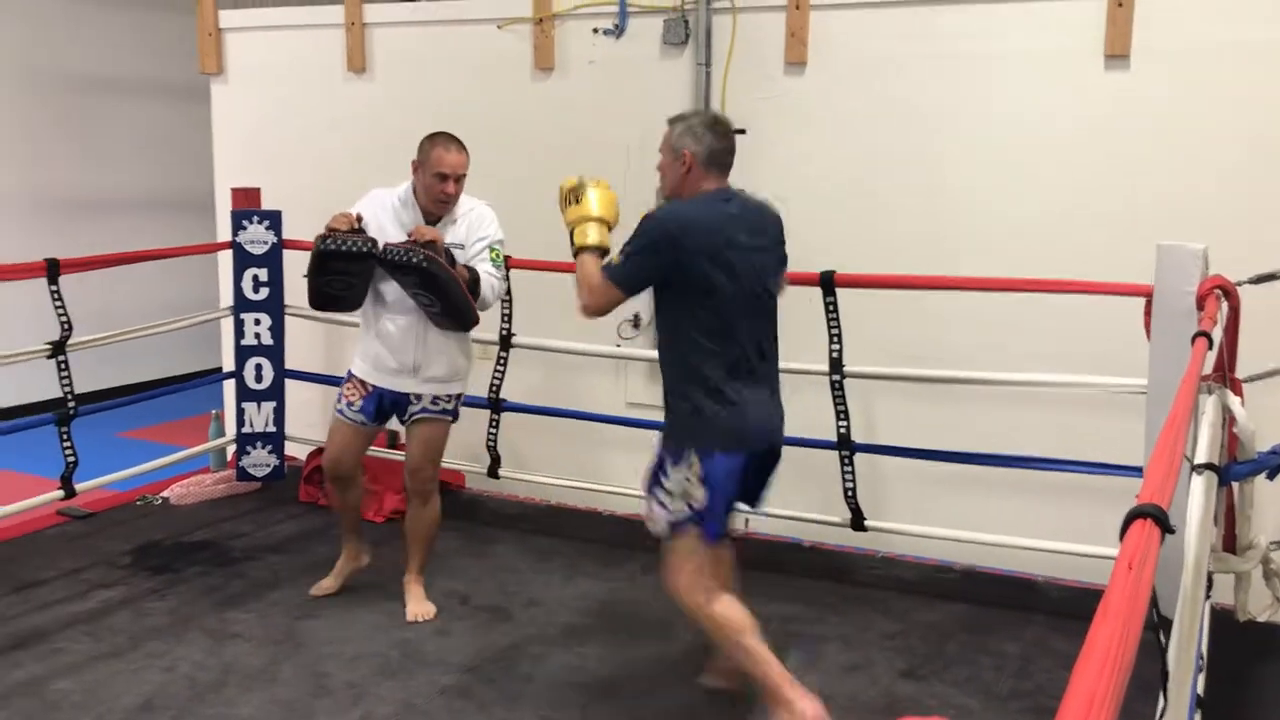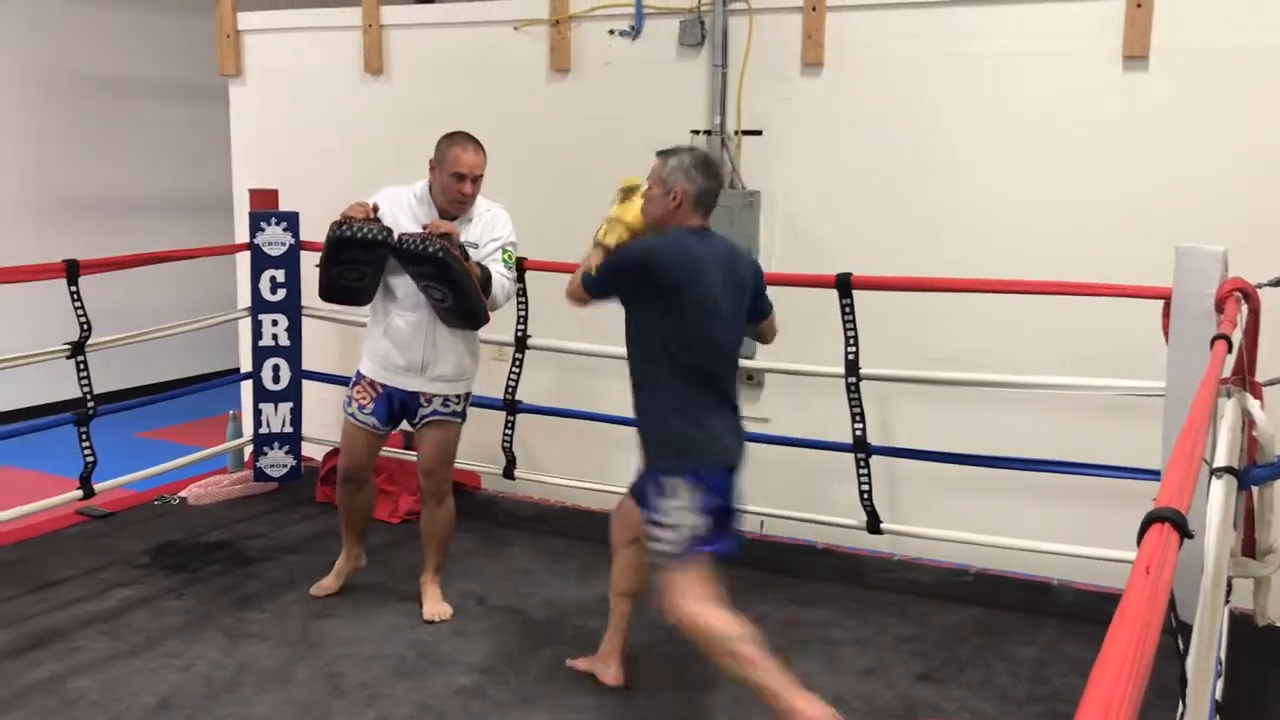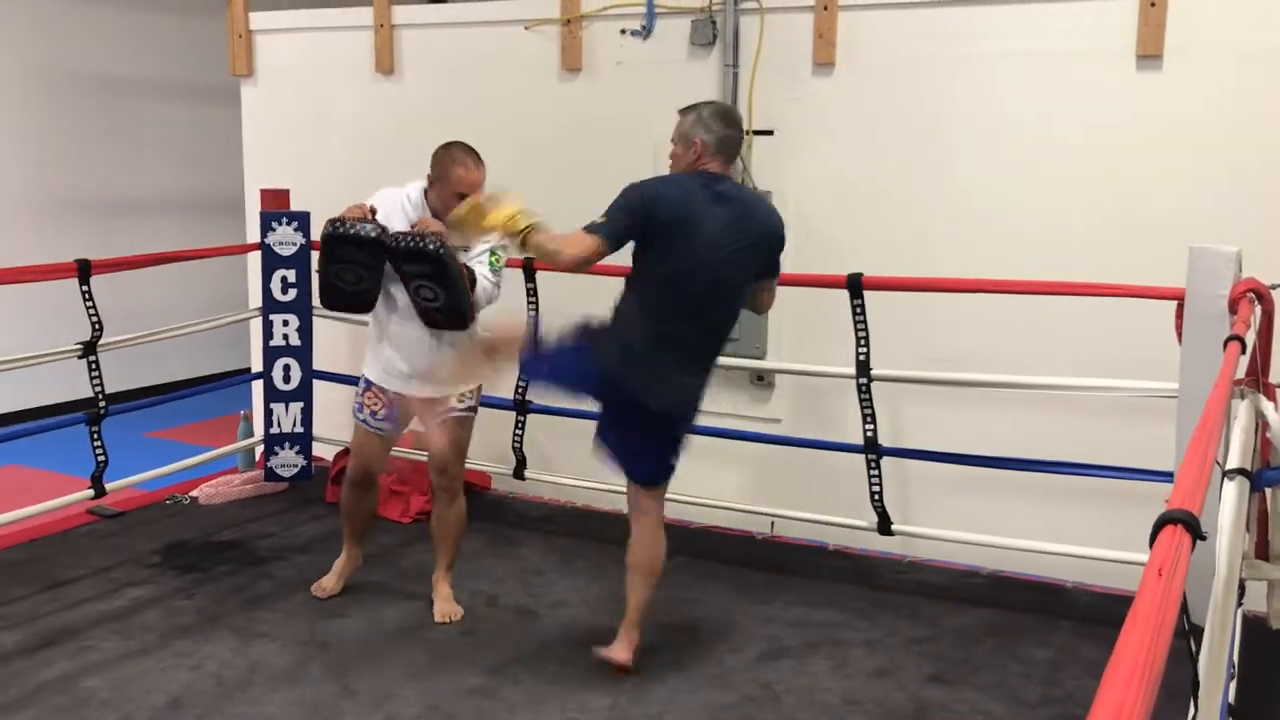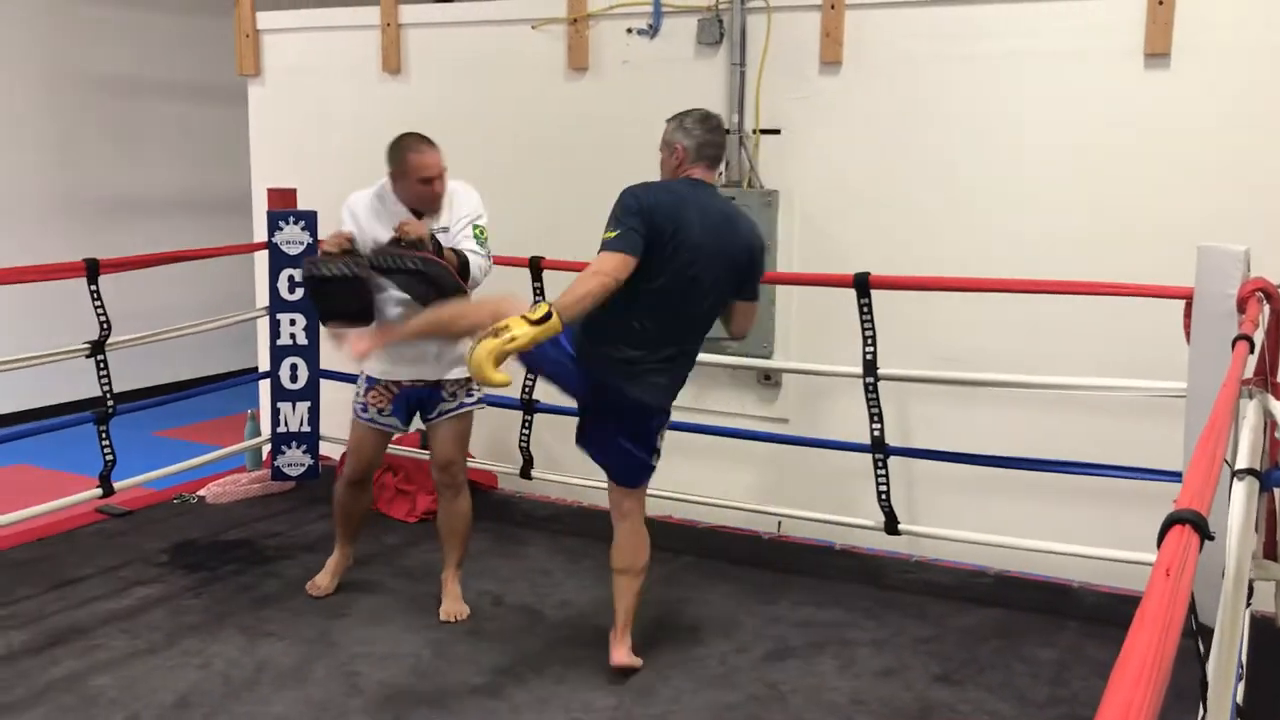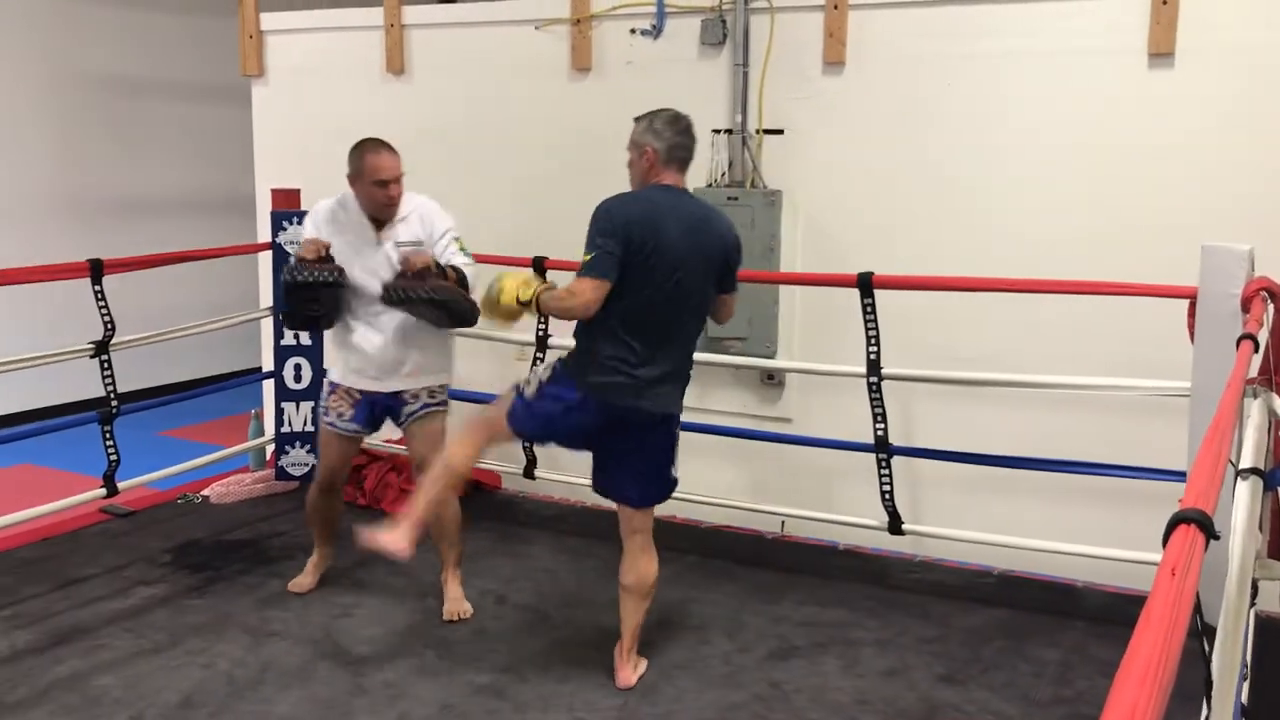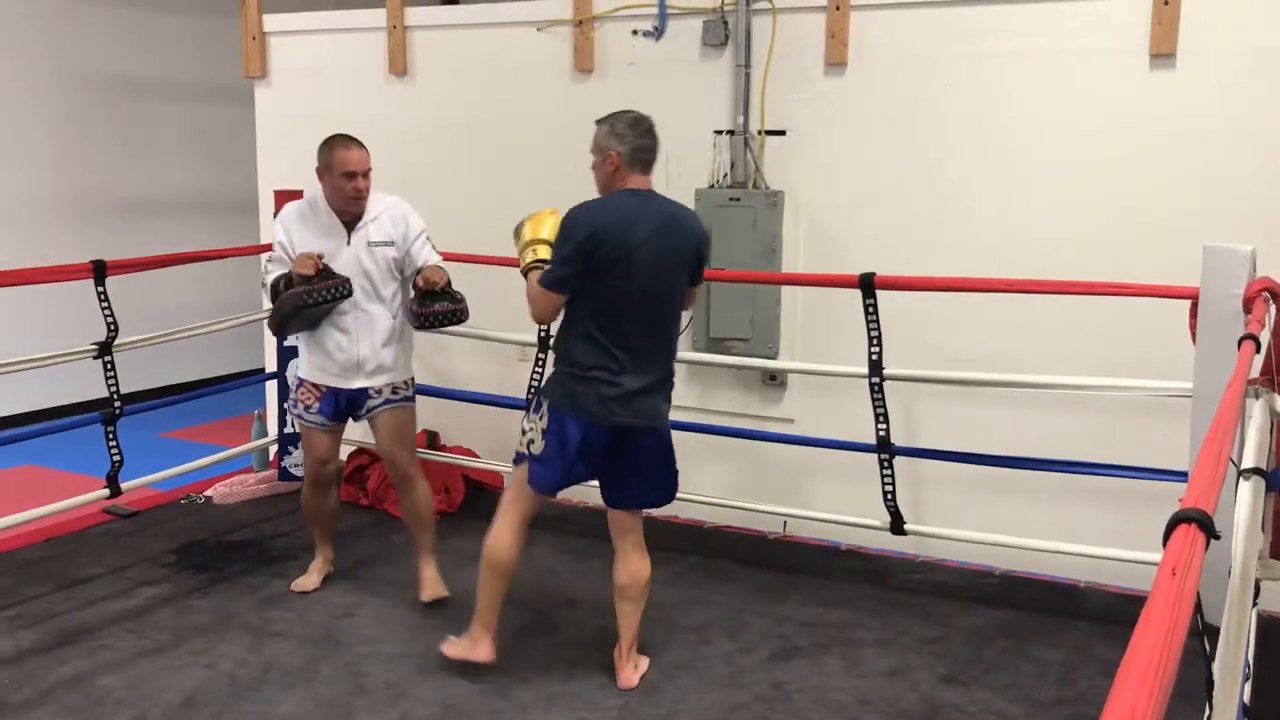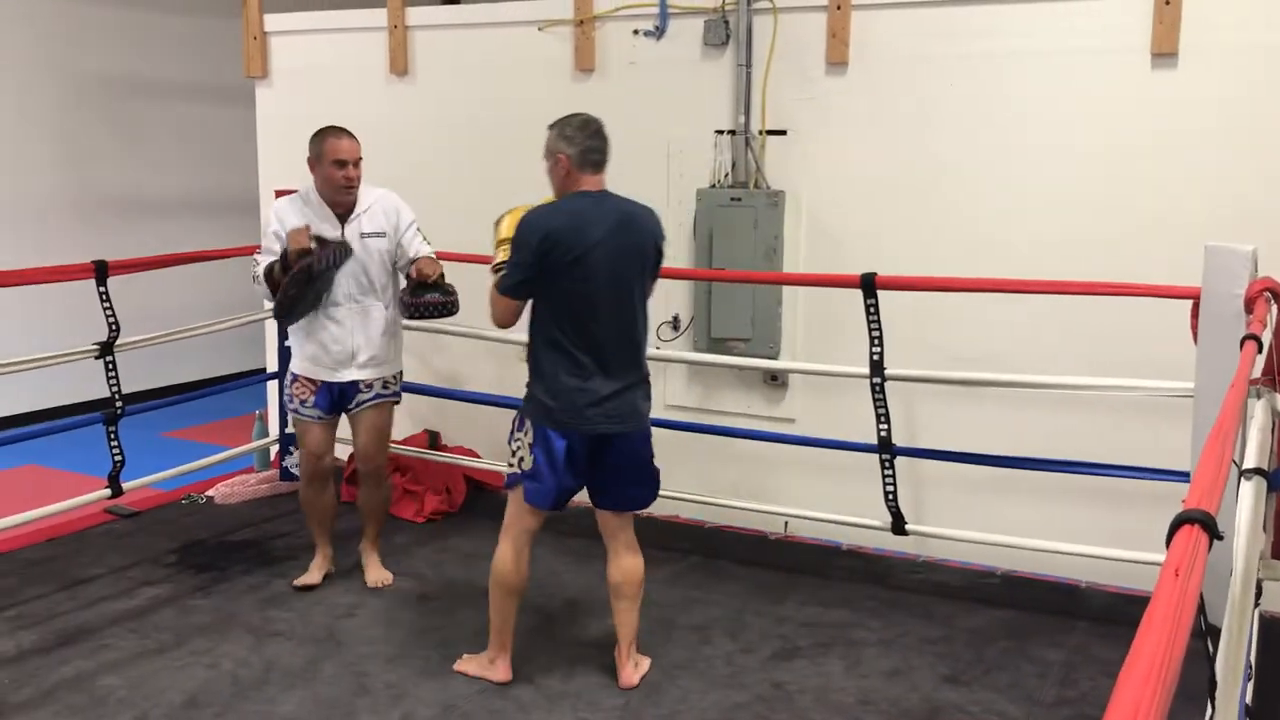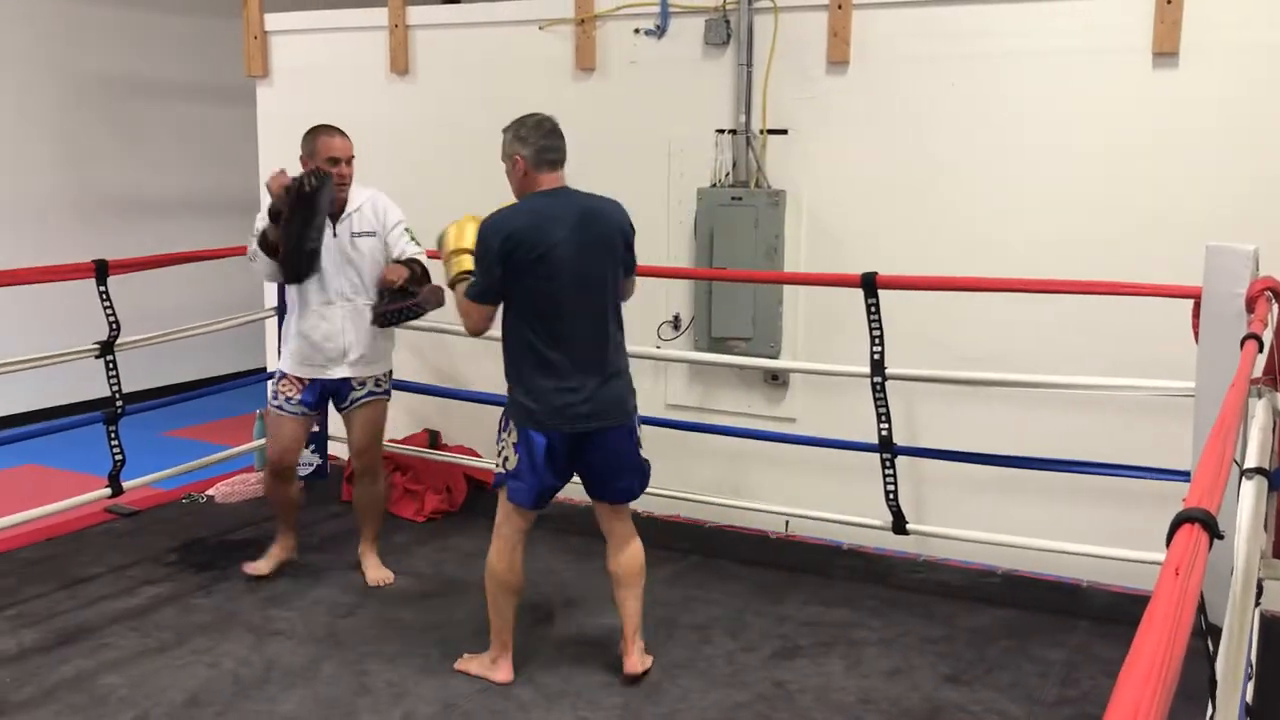
dt=0.2s
person 1, frame 1
left shoulder: (668, 226)
right shoulder: (763, 219)
left elbow: (593, 298)
left wrist: (587, 231)
left hip: (711, 433)
right hip: (756, 420)
left knee: (690, 581)
right ankle: (731, 659)
person 1, frame 2
left shoulder: (649, 253)
right shoulder: (737, 262)
left elbow: (576, 289)
right elbow: (766, 330)
left hip: (689, 458)
right hip: (717, 442)
left knee: (690, 603)
right knee: (626, 527)
right ankle: (610, 658)
person 1, frame 3
left shoulder: (656, 196)
right shoulder: (767, 219)
left elbow: (572, 255)
right elbow: (762, 301)
left wrist: (521, 229)
left hip: (612, 363)
right hip: (677, 391)
left knee: (496, 351)
right knee: (647, 509)
right ankle: (627, 640)
person 1, frame 4
left shoulder: (646, 200)
right shoulder: (746, 234)
left elbow: (606, 276)
right elbow: (740, 326)
left wrist: (534, 324)
left hip: (591, 354)
right hip: (651, 389)
left knee: (495, 313)
right knee: (628, 511)
left ankle: (383, 334)
right ankle: (623, 642)
person 1, frame 5
left shoulder: (621, 213)
right shoulder: (721, 231)
left elbow: (582, 303)
right elbow: (721, 313)
left wrist: (528, 295)
left hip: (591, 385)
right hip: (657, 403)
left knee: (487, 423)
right knee: (637, 532)
left ankle: (405, 529)
right ankle: (626, 659)
person 1, frame 6
left shoulder: (586, 220)
right shoulder: (689, 226)
left elbow: (542, 309)
left wrist: (538, 255)
left hip: (578, 400)
right hip: (646, 407)
left knee: (515, 509)
right knee: (628, 534)
left ankle: (481, 638)
right ankle: (627, 660)
person 1, frame 7
left shoulder: (540, 224)
right shoulder: (645, 223)
left elbow: (503, 314)
left wrist: (508, 253)
left hip: (558, 410)
right hip: (625, 409)
left knee: (518, 528)
right knee: (620, 536)
left ankle: (497, 657)
right ankle: (628, 660)
person 1, frame 8
left shoulder: (501, 228)
right shoulder: (612, 216)
left elbow: (475, 320)
left wrist: (460, 261)
left hip: (540, 410)
right hip: (610, 403)
left knee: (510, 529)
right knee: (618, 525)
left ankle: (499, 657)
right ankle: (633, 648)
person 2, frame 1
left shoulder: (478, 219)
right shoulder: (377, 206)
left elbow: (487, 293)
left wrist: (444, 256)
right wrist: (337, 236)
left hip: (437, 375)
right hip: (373, 366)
left knee: (421, 480)
right knee: (337, 465)
left ankle: (414, 580)
right ankle: (351, 552)
person 2, frame 2
left shoulder: (492, 220)
right shoulder: (392, 203)
left elbow: (498, 292)
left wrist: (456, 251)
left hip: (445, 377)
right hip: (382, 366)
left knee: (435, 482)
right knee: (352, 469)
left ankle: (431, 581)
right ankle: (350, 555)
person 2, frame 3
right shoulder: (389, 208)
left elbow: (482, 291)
left hip: (453, 376)
right hip: (389, 371)
left knee: (447, 478)
right knee: (360, 472)
left ankle: (442, 580)
right ankle: (349, 554)
person 2, frame 4
left shoulder: (462, 198)
right shoulder: (362, 208)
left elbow: (475, 271)
left wrist: (430, 245)
right wrist: (332, 256)
left hip: (450, 366)
right hip: (390, 366)
left knee: (450, 473)
right knee: (357, 469)
left ankle: (452, 579)
right ankle: (341, 553)
person 2, frame 5
left shoulder: (428, 215)
right shoulder: (325, 219)
left elbow: (463, 275)
left wrist: (437, 268)
right wrist: (304, 263)
left hip: (418, 375)
right hip: (352, 375)
right knee: (327, 477)
left ankle: (452, 579)
right ankle: (321, 557)
person 2, frame 6
left shoulder: (397, 214)
right shoulder: (294, 219)
left elbow: (425, 266)
right elbow: (275, 289)
left wrist: (433, 275)
right wrist: (293, 276)
left hip: (385, 370)
right hip: (320, 371)
left knee: (403, 466)
right knee: (319, 471)
left ankle: (426, 562)
right ankle: (323, 556)
person 2, frame 7
left shoulder: (388, 206)
right shoulder: (289, 213)
left elbow: (420, 255)
right elbow: (267, 285)
left wrist: (427, 266)
right wrist: (288, 258)
left hip: (375, 364)
right hip: (314, 365)
left knee: (371, 465)
right knee: (314, 466)
left ankle: (370, 548)
right ankle: (323, 554)
person 2, frame 8
left shoulder: (377, 207)
right shoulder: (286, 209)
left elbow: (412, 257)
right elbow: (268, 267)
left wrist: (405, 269)
right wrist: (277, 211)
left hip: (364, 362)
right hip: (301, 361)
left knee: (367, 462)
right knee: (279, 460)
left ankle: (369, 549)
right ankle: (283, 541)
